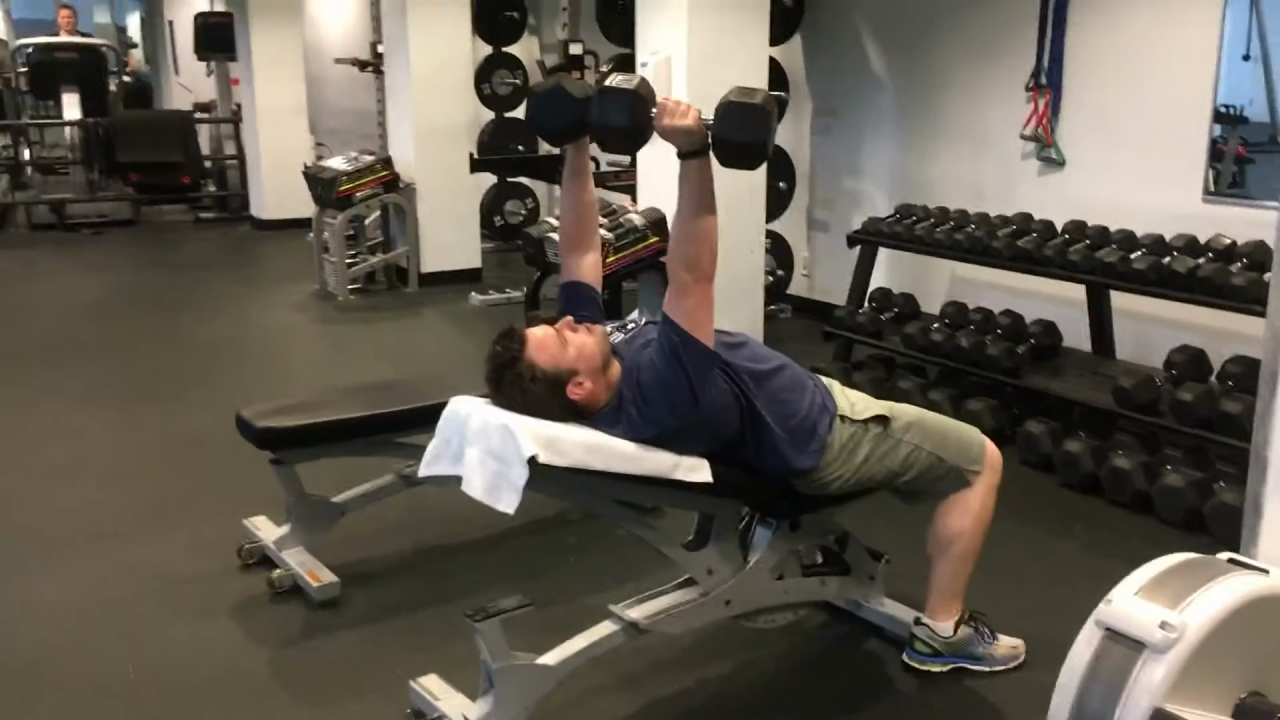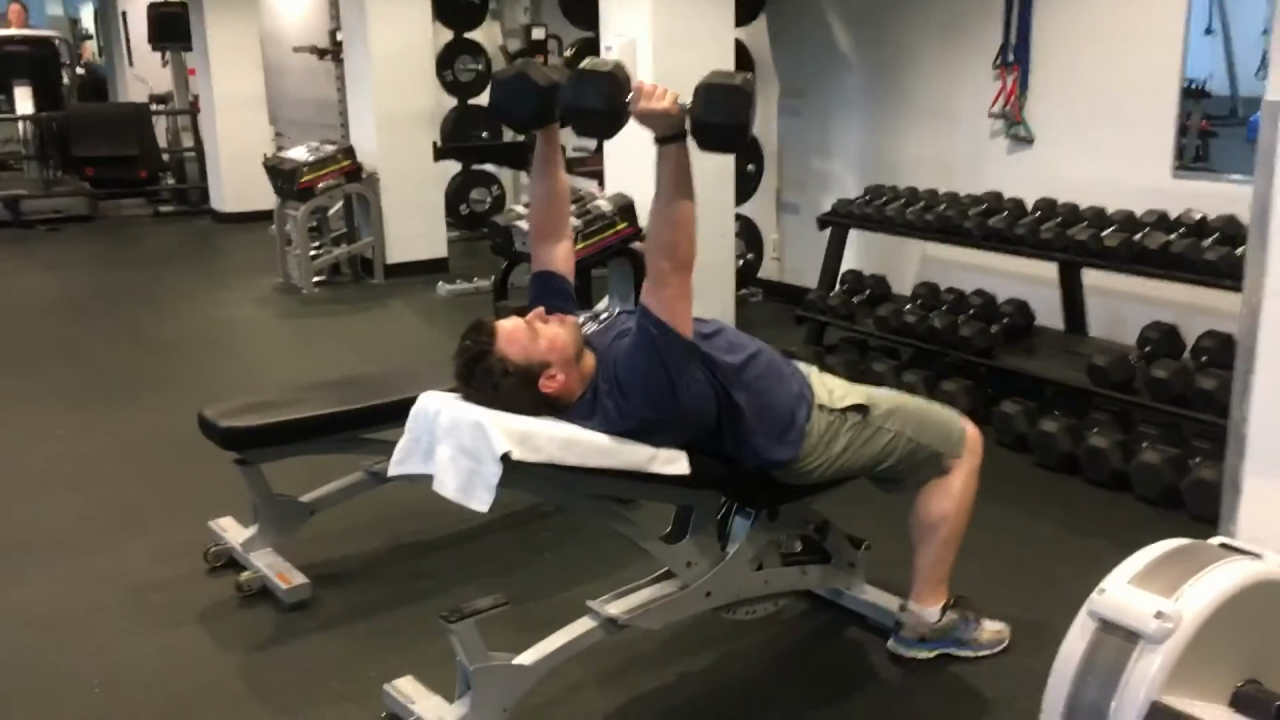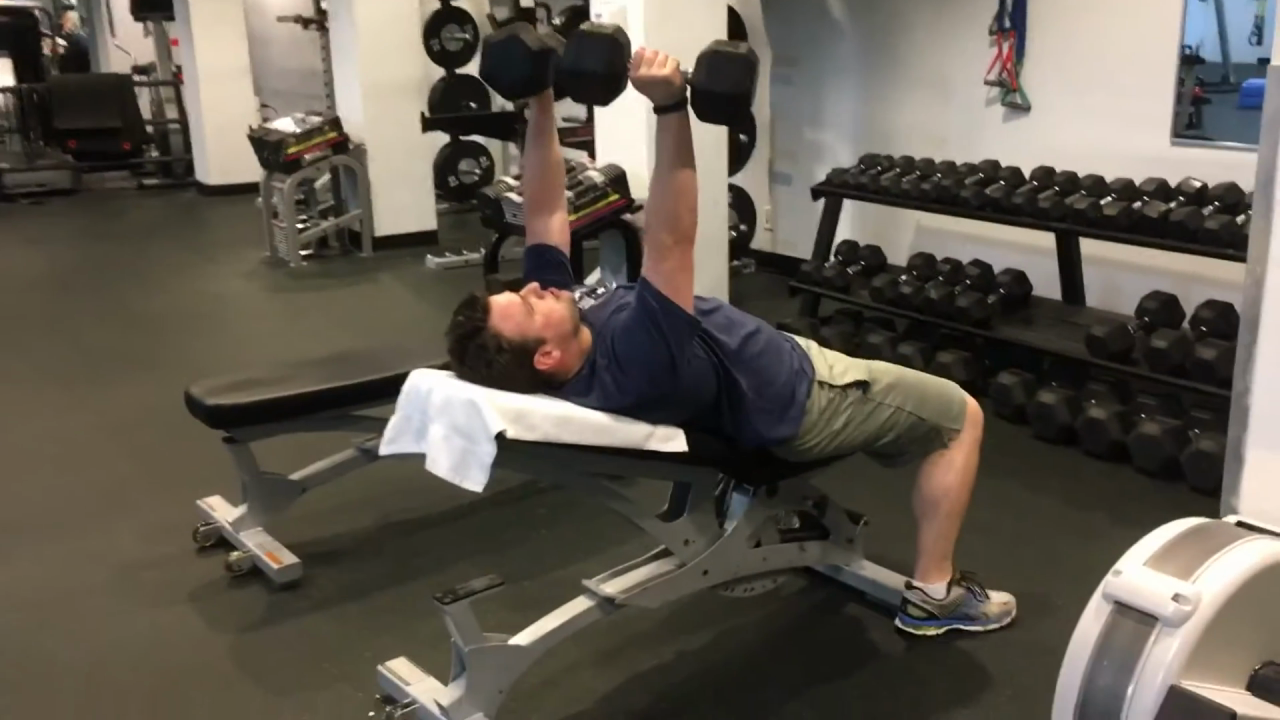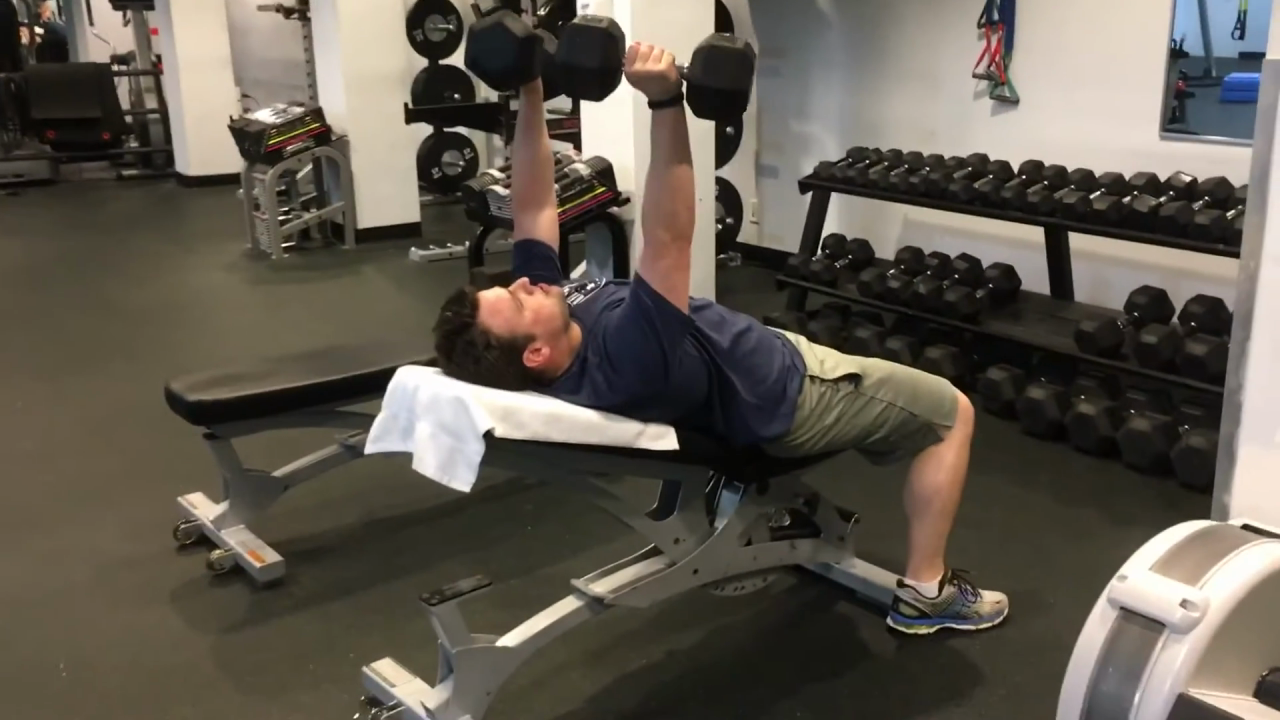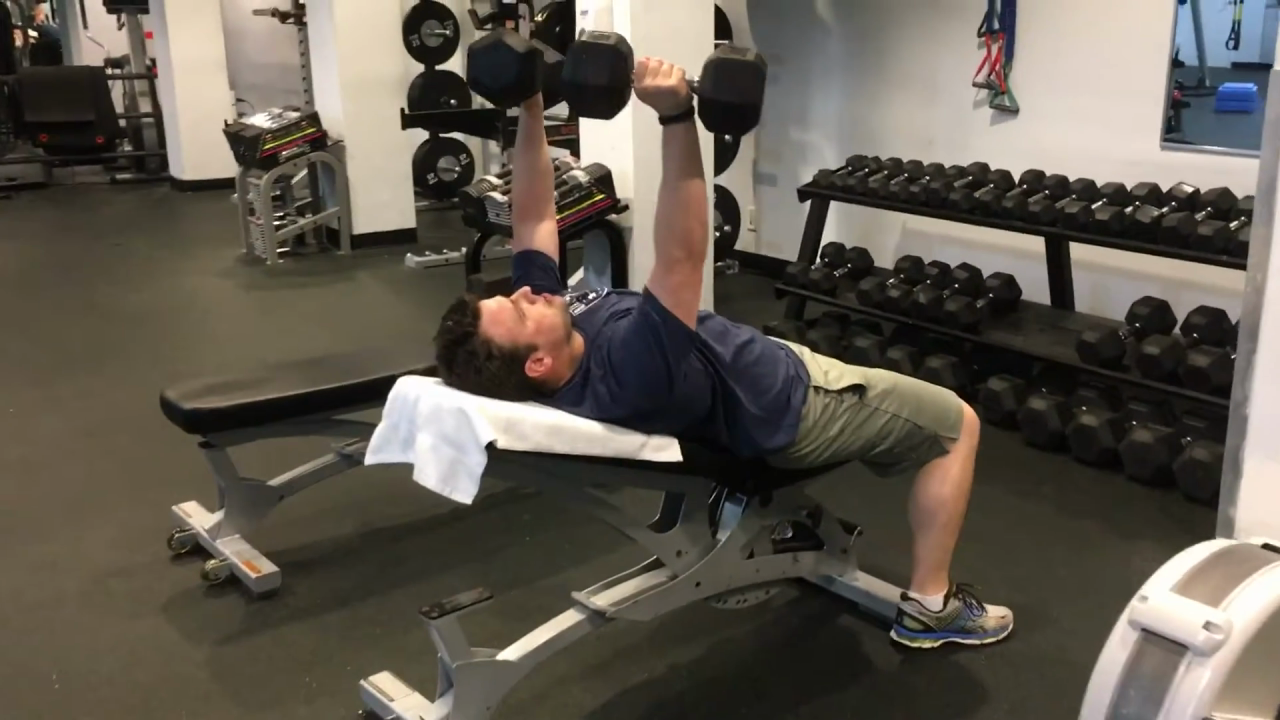
dt=0.2s
person 1, frame 1
left shoulder: (583, 354)
right shoulder: (655, 403)
left elbow: (579, 250)
right elbow: (691, 279)
left wrist: (578, 147)
right wrist: (693, 152)
right hip: (817, 436)
right knee: (980, 460)
right ankle: (941, 631)
person 1, frame 2
left shoulder: (553, 333)
right shoulder: (630, 393)
left elbow: (550, 239)
right elbow: (670, 270)
left wrist: (547, 136)
right wrist: (670, 138)
right hip: (796, 423)
right knee: (960, 442)
right ankle: (928, 617)
person 1, frame 3
left shoulder: (546, 311)
right shoulder: (628, 370)
left elbow: (545, 213)
right elbow: (671, 241)
left wrist: (540, 103)
right wrist: (670, 106)
right hip: (795, 399)
right knee: (960, 416)
right ankle: (933, 593)
person 1, frame 4
left shoulder: (538, 307)
right shoulder: (620, 367)
left elbow: (534, 207)
right elbow: (668, 239)
left wrist: (530, 95)
right wrist: (665, 102)
left hip: (756, 356)
right hip: (784, 394)
right knee: (952, 412)
right ankle: (925, 591)
person 1, frame 5
left shoulder: (535, 326)
right shoulder: (622, 378)
left elbow: (533, 220)
right elbow: (683, 256)
left wrist: (529, 109)
right wrist: (676, 116)
right hip: (788, 405)
right knee: (957, 424)
right ankle: (930, 605)
